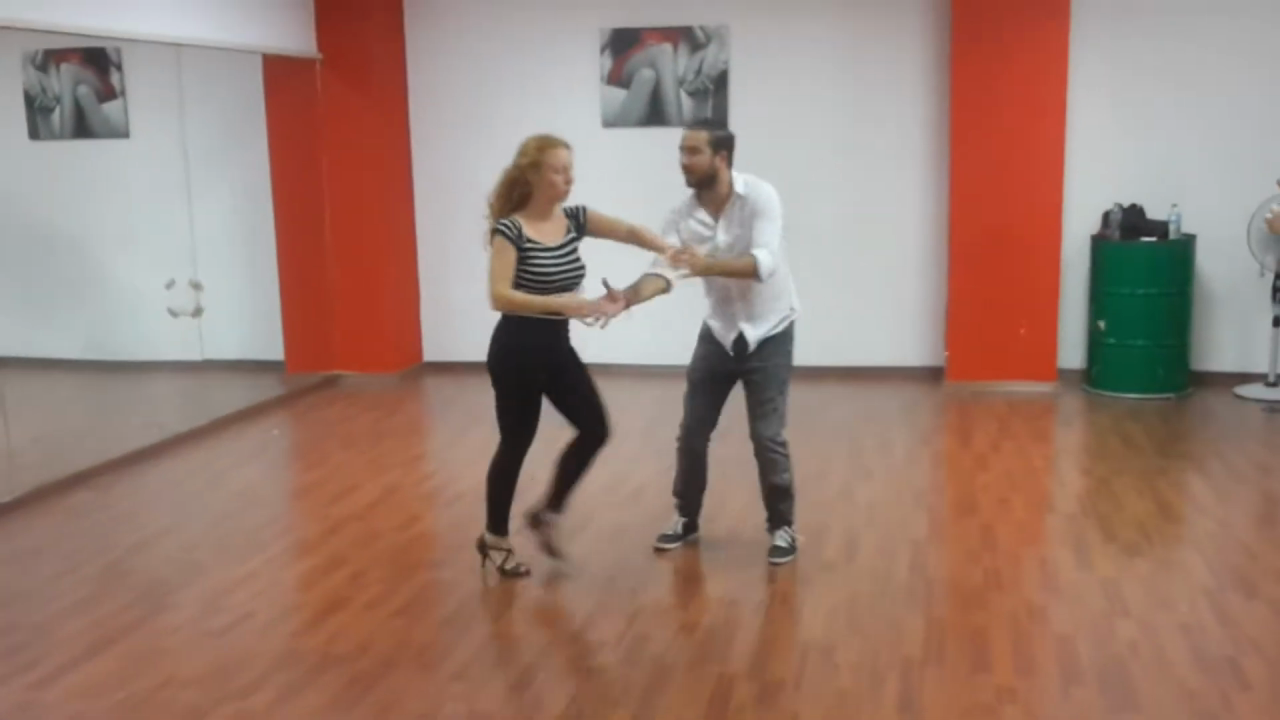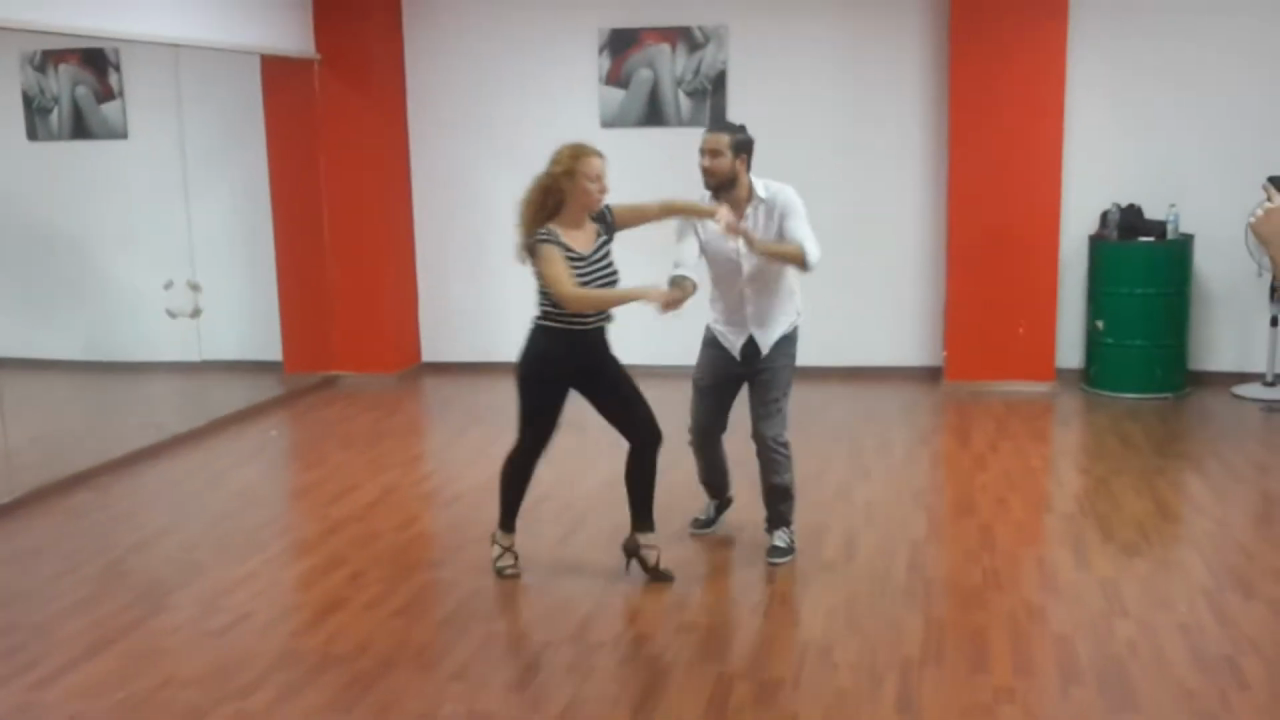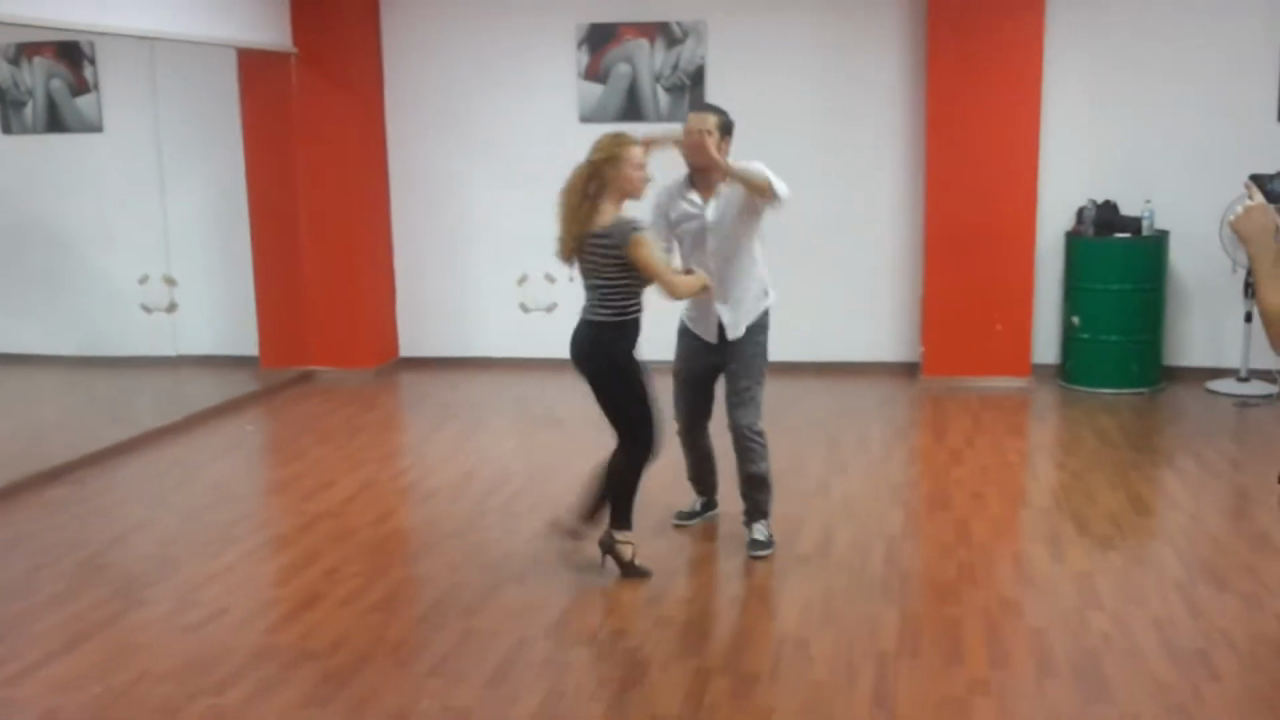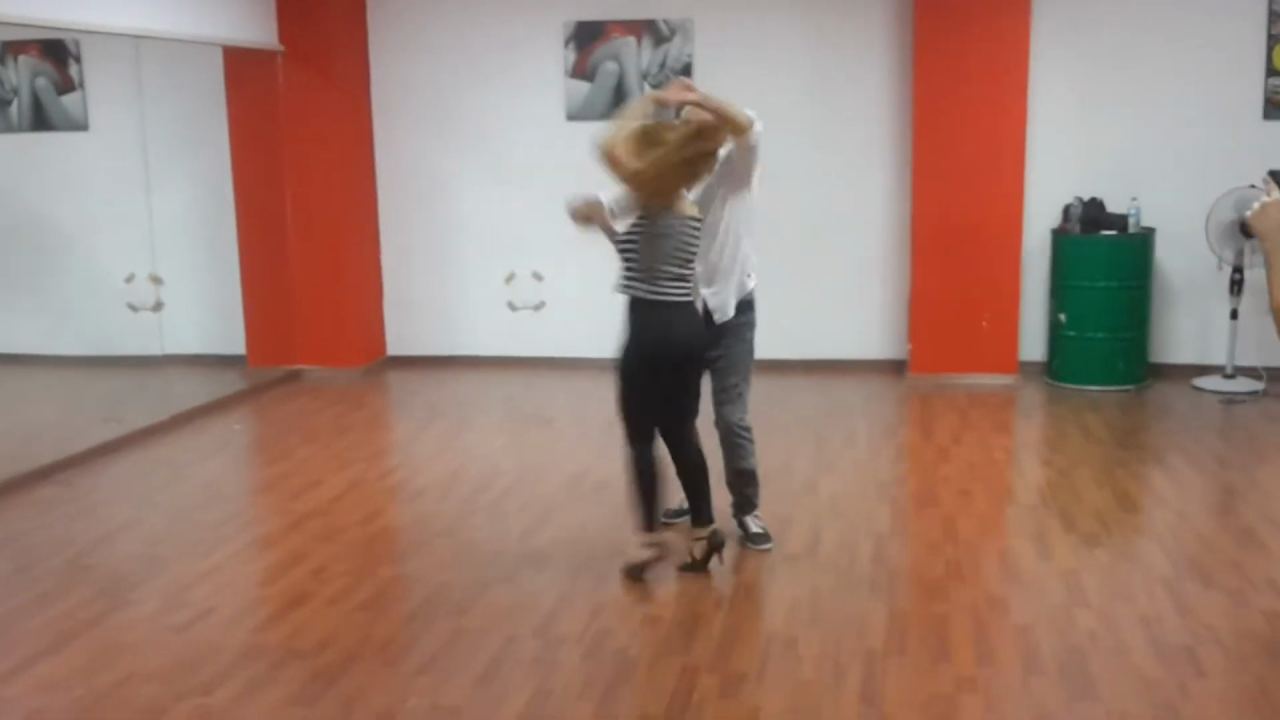
dt=0.2s
person 1, frame 1
left shoulder: (574, 219)
right shoulder: (509, 230)
left elbow: (626, 232)
right elbow: (500, 297)
left wrist: (670, 250)
right wrist: (564, 304)
left hip: (557, 345)
right hip: (517, 348)
left knee: (595, 431)
right knee: (516, 444)
left ankle: (547, 513)
right ankle: (496, 539)
person 1, frame 2
left shoulder: (604, 221)
right shoulder: (545, 240)
left elbow: (661, 208)
right elbow: (570, 299)
left wrist: (713, 212)
right wrist: (634, 292)
left hip: (593, 352)
right hip: (551, 356)
left knee: (646, 437)
right knee: (531, 448)
left ankle: (641, 539)
right ankle: (504, 537)
person 1, frame 3
left shoulder: (592, 217)
right shoulder: (626, 228)
left elbow: (602, 159)
right elbow: (676, 286)
left wrist: (637, 149)
right wrist: (699, 279)
left hip: (594, 342)
right hip: (612, 347)
left knee: (633, 441)
right knee: (639, 441)
left ankle: (616, 535)
right ankle: (585, 520)
person 1, frame 4
left shoulder: (660, 202)
right shoulder: (683, 208)
left elbow: (610, 146)
left wrist: (643, 104)
left hip: (653, 331)
right hip: (683, 329)
left knee: (640, 437)
right knee: (679, 431)
left ankle: (651, 539)
right ankle: (704, 530)
person 2, frame 1
left shoulder: (759, 195)
right shoulder: (682, 215)
left elbow: (764, 264)
right elbow: (662, 271)
left wrist: (706, 266)
right wrist: (629, 295)
left hip: (769, 332)
right hip: (719, 332)
left knee: (767, 436)
right knee: (692, 431)
left ankle: (781, 526)
right ankle: (686, 518)
person 2, frame 2
left shoulder: (780, 198)
right shoulder: (694, 216)
left elbow: (809, 256)
right elbow: (686, 271)
left wrist: (758, 245)
right wrist: (674, 294)
left hip: (776, 335)
right hip: (723, 336)
left knee: (770, 435)
right knee: (703, 431)
left ankle: (780, 526)
right ankle: (717, 499)
person 2, frame 3
left shoulder: (745, 180)
right shoulder: (670, 196)
left elbow: (777, 193)
left wrist: (722, 168)
left hip: (745, 322)
right hip: (697, 323)
left knee: (745, 423)
right knee: (690, 422)
left ankle: (758, 518)
right ankle: (705, 495)
person 2, frame 4
left shoulder: (735, 166)
left elbow: (747, 130)
right elbow: (617, 209)
left wrist: (711, 107)
right wrist: (594, 210)
left hip: (731, 311)
left knee: (732, 417)
left ankle: (747, 510)
right ankle: (694, 496)
